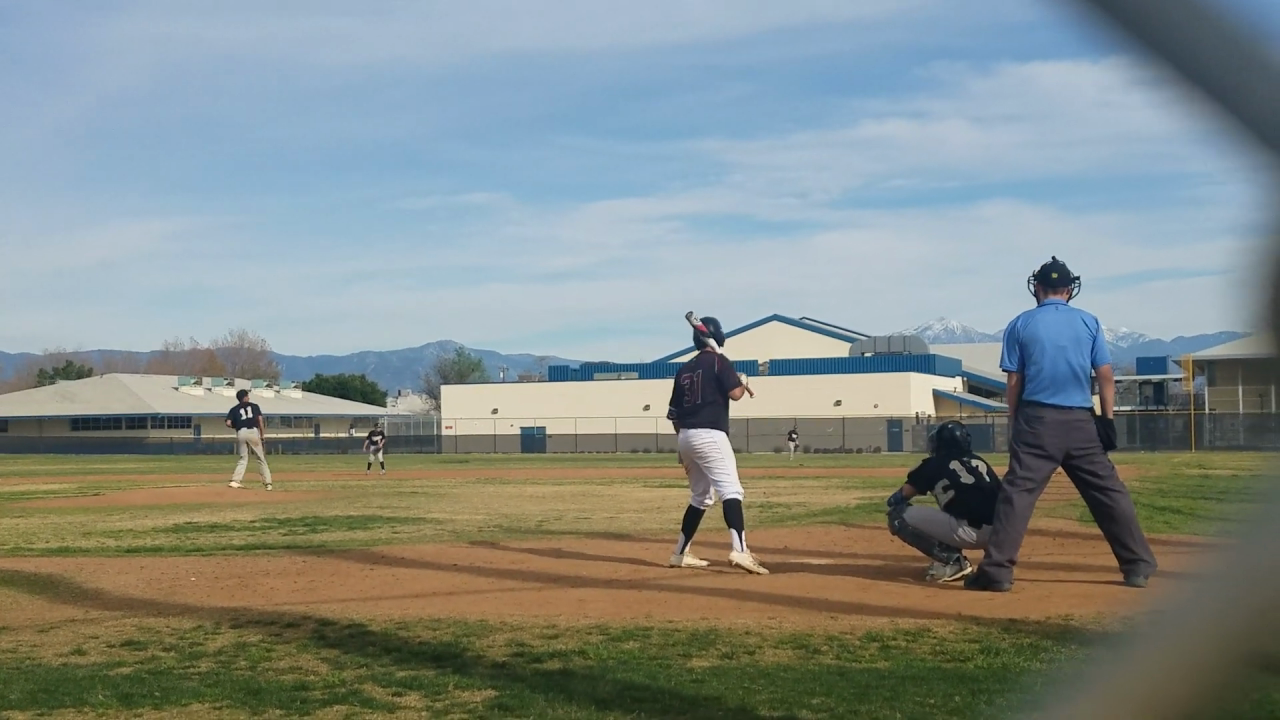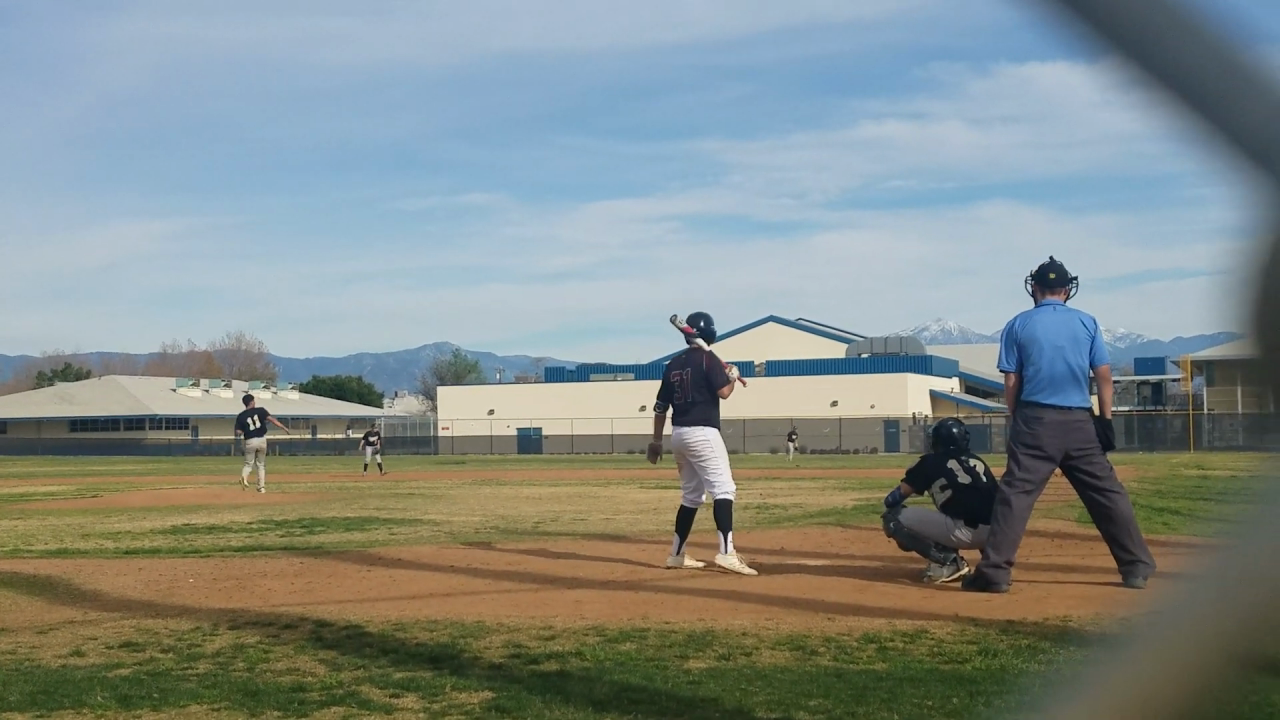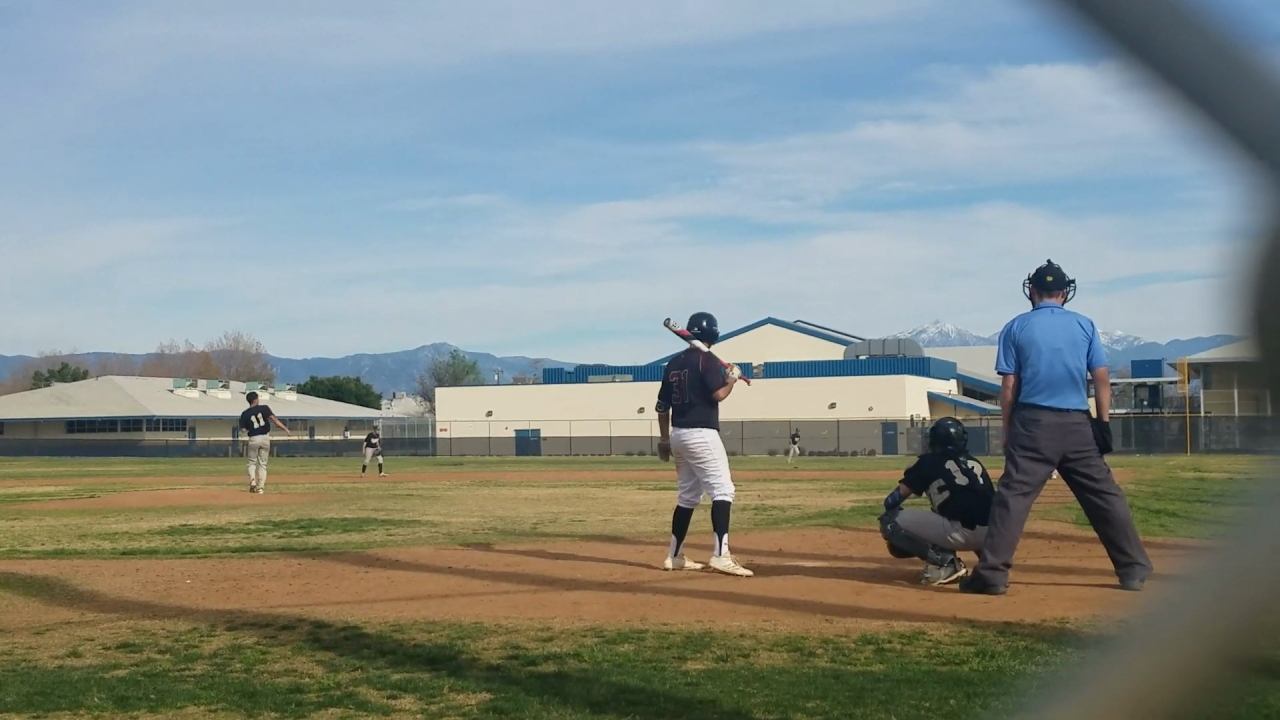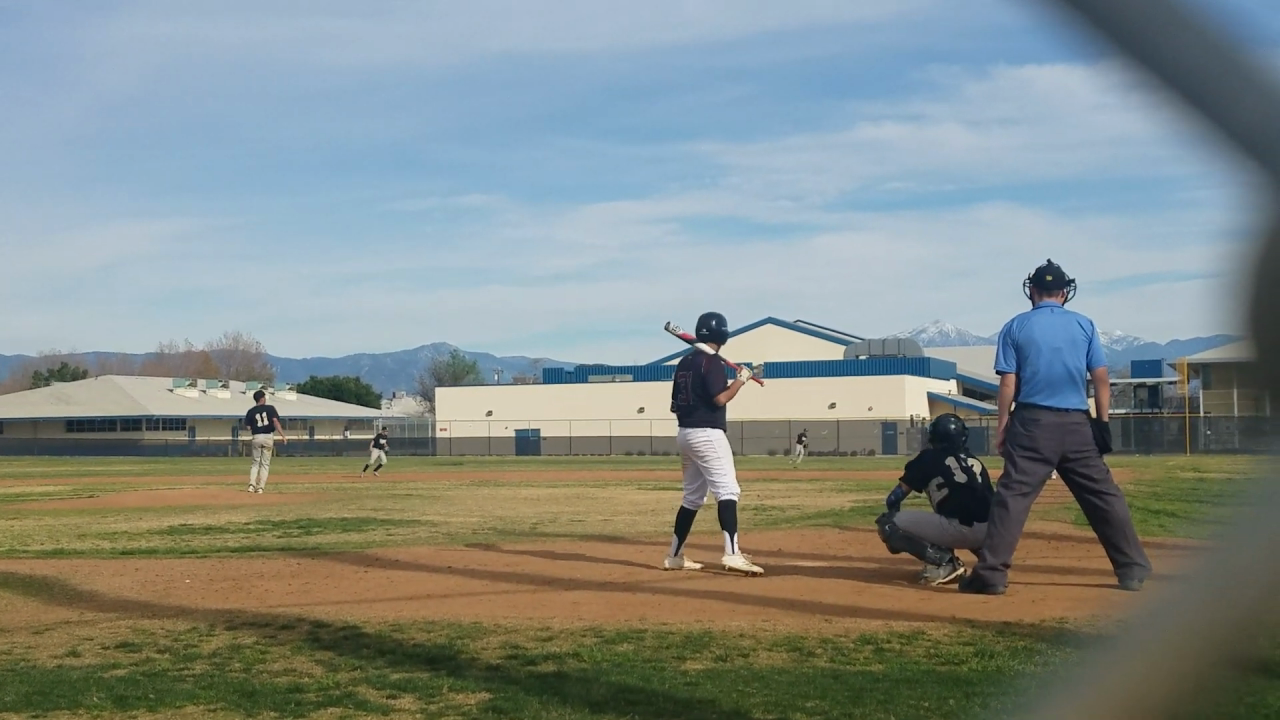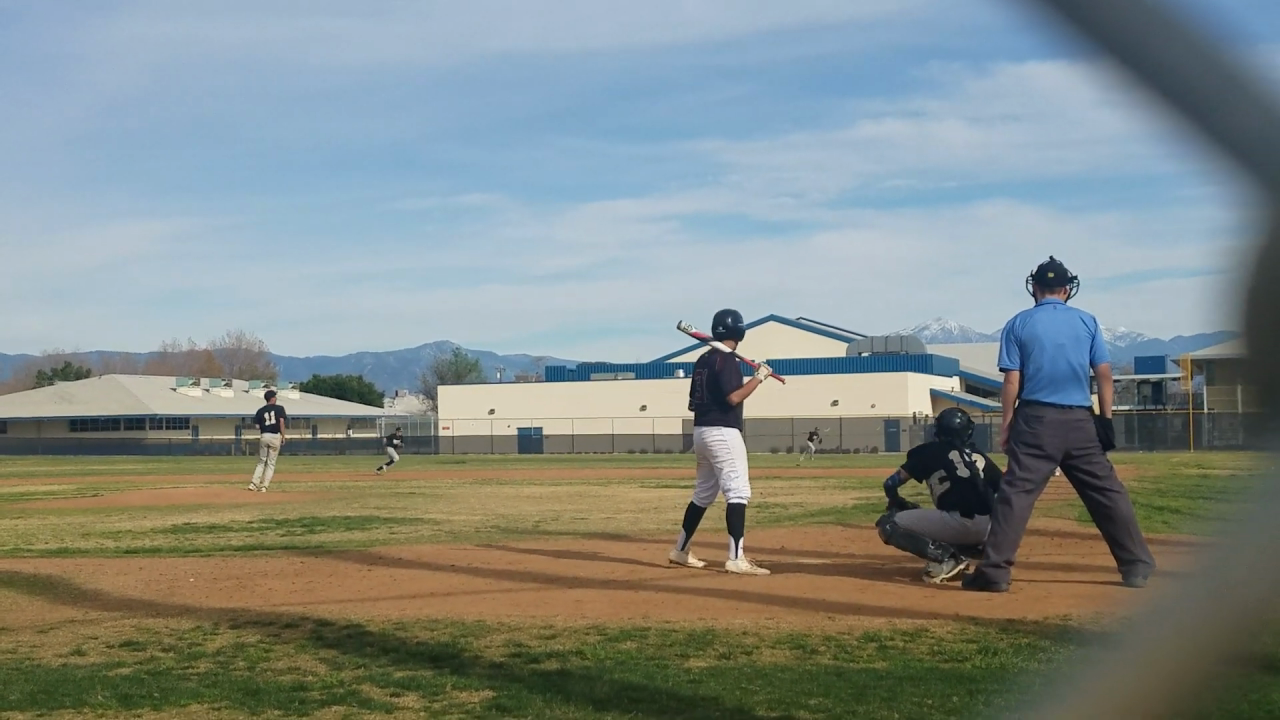
dt=0.2s
person 1, frame 1
left shoulder: (1021, 324)
right shoulder: (1089, 322)
left elbow: (1014, 382)
right elbow: (1106, 375)
left wrist: (1016, 423)
right wrist: (1107, 419)
left hip: (1036, 420)
right hip: (1081, 421)
left knee: (1018, 492)
right knee: (1109, 492)
left ankle: (996, 571)
right ankle: (1138, 567)
person 1, frame 2
left shoulder: (1018, 325)
right shoulder: (1087, 322)
left elbow: (1012, 383)
right elbow: (1104, 375)
left wrist: (1017, 423)
right wrist: (1106, 420)
left hip: (1035, 420)
right hip: (1080, 421)
left knee: (1016, 493)
right knee: (1107, 493)
left ankle: (994, 572)
right ankle: (1137, 568)
person 1, frame 3
left shoulder: (1016, 327)
right shoulder: (1085, 325)
left elbow: (1010, 385)
right elbow: (1101, 377)
left wrist: (1008, 429)
right wrist: (1103, 422)
left hip: (1032, 423)
right hip: (1077, 423)
left knee: (1014, 496)
right knee: (1104, 495)
left ankle: (992, 574)
right ankle: (1134, 570)
person 1, frame 4
left shoulder: (1016, 327)
right shoulder: (1084, 325)
left elbow: (1008, 384)
right elbow: (1101, 377)
left wrist: (1002, 428)
right wrist: (1103, 423)
left hip: (1032, 423)
right hip: (1077, 423)
left knee: (1013, 496)
right knee: (1104, 496)
left ankle: (991, 574)
right ankle: (1133, 570)
person 1, frame 5
left shoulder: (1019, 323)
right shoulder: (1087, 321)
left elbow: (1012, 381)
right elbow: (1104, 373)
left wrist: (1006, 425)
right wrist: (1106, 419)
left hip: (1035, 419)
right hip: (1080, 420)
left knee: (1017, 493)
right knee: (1107, 492)
left ankle: (994, 571)
right ankle: (1137, 567)
person 2, frame 1
left shoulder: (684, 369)
right shoulder: (718, 361)
left elbow: (673, 412)
right elbow: (735, 393)
right wrist: (744, 382)
left hip: (685, 437)
right hip: (709, 435)
left knee: (700, 497)
right knee: (730, 490)
left ankle: (681, 554)
right ankle: (740, 550)
person 2, frame 2
left shoulder: (673, 364)
right shoulder: (707, 358)
left elbow: (661, 406)
right elbow: (724, 391)
left wrist: (656, 441)
right wrist: (733, 375)
left hip: (679, 434)
right hip: (703, 433)
left knee: (692, 495)
right knee: (723, 489)
left ankle: (676, 555)
right ankle: (727, 552)
person 2, frame 3
left shoulder: (673, 364)
right shoulder: (705, 360)
left elbow: (662, 406)
right elbow: (719, 394)
left wrist: (664, 439)
right wrist: (733, 376)
left hip: (679, 435)
right hip: (701, 434)
left knee: (687, 496)
right knee: (722, 490)
left ankle: (675, 556)
right ankle: (721, 555)
person 2, frame 4
left shoulder: (684, 363)
right shoulder: (711, 362)
left elbow: (675, 405)
right elbow: (720, 398)
right wrist: (742, 378)
left hip: (686, 434)
right hip: (707, 434)
left knee: (692, 496)
right knee: (727, 490)
left ankle: (675, 556)
right ankle: (733, 553)
person 2, frame 5
left shoulder: (702, 360)
right shoulder: (726, 360)
right elbow: (733, 397)
right wrist: (759, 376)
left hip: (702, 432)
right hip: (723, 433)
left knee: (703, 494)
right knee: (738, 492)
left ankle: (680, 550)
right ankle: (737, 558)
person 3, frame 1
left shoulder: (933, 464)
right shoulder: (979, 462)
left elbow: (895, 500)
left hip: (970, 532)
left knee: (897, 515)
left ankle: (950, 560)
person 3, frame 2
left shoulder: (931, 462)
right shoulder: (977, 461)
left elbow: (892, 500)
left hip: (966, 532)
left knee: (892, 518)
left ankle: (947, 561)
person 3, frame 3
left shoulder: (929, 462)
right shoulder: (974, 463)
left elbow: (892, 501)
left hip: (962, 533)
left knee: (889, 521)
left ankle: (944, 562)
person 3, frame 4
left shoulder: (928, 458)
right shoulder: (974, 461)
left elbow: (894, 498)
left wrist: (895, 520)
left hip: (960, 530)
right hip: (988, 532)
left knee: (886, 523)
left ankle: (942, 561)
person 3, frame 5
left shoulder: (931, 450)
right shoulder: (979, 456)
left elbow: (891, 483)
left wrist: (896, 502)
left hip: (959, 522)
right hip: (988, 528)
left knee: (887, 524)
left ankle: (944, 557)
